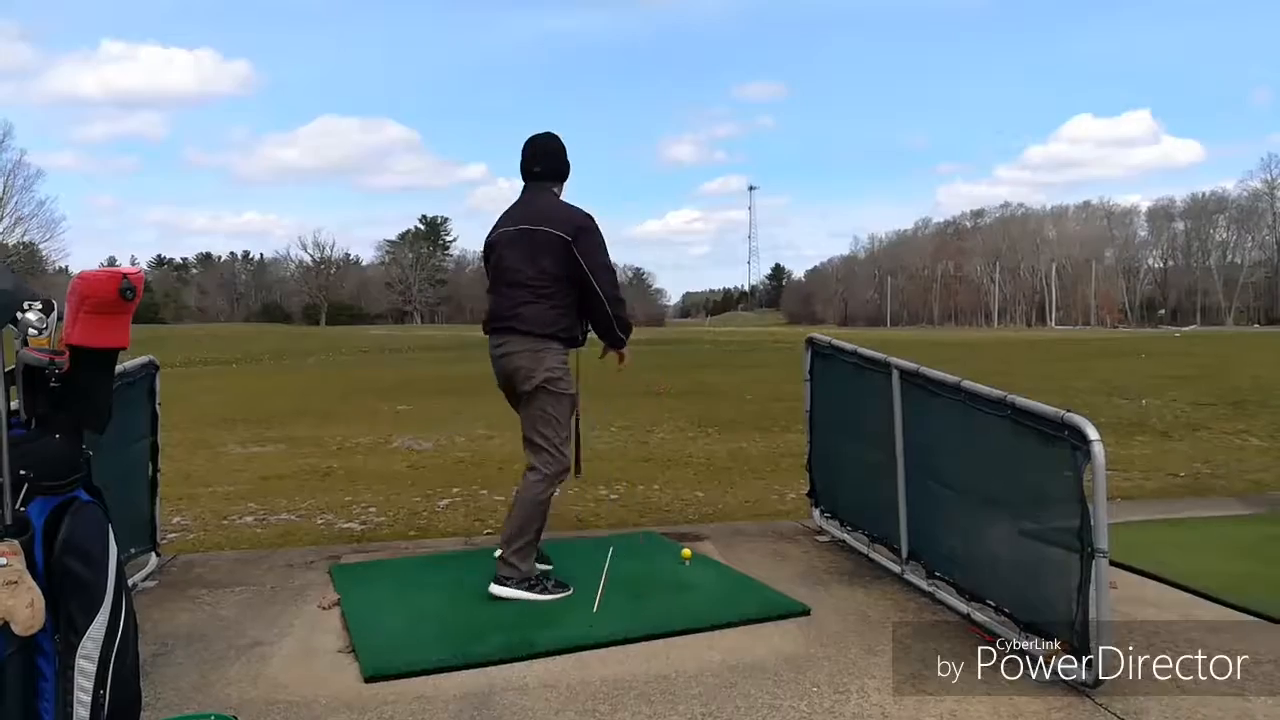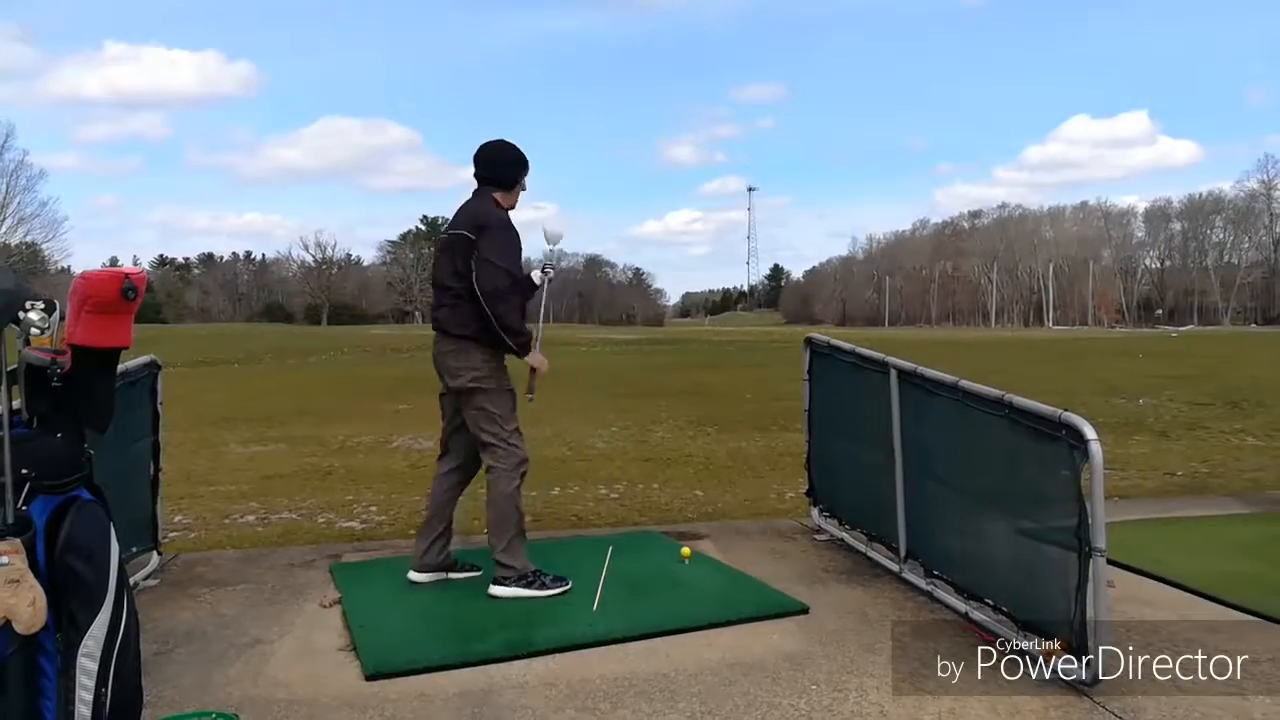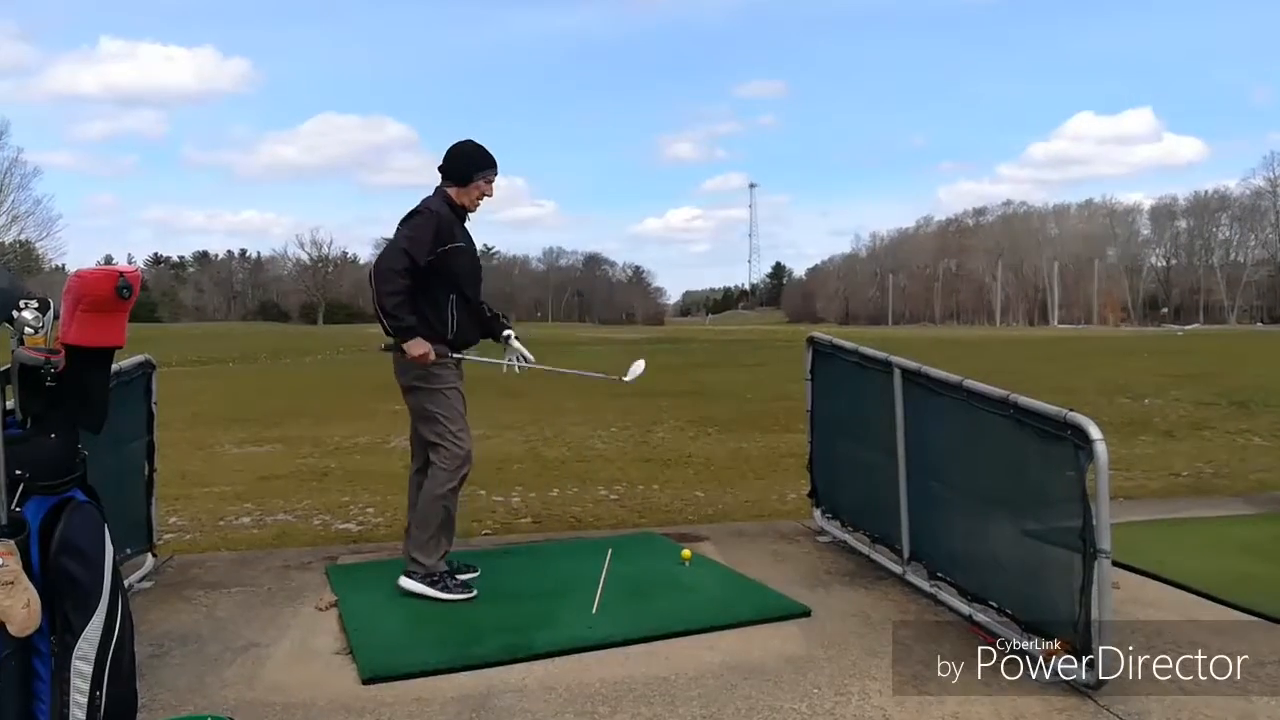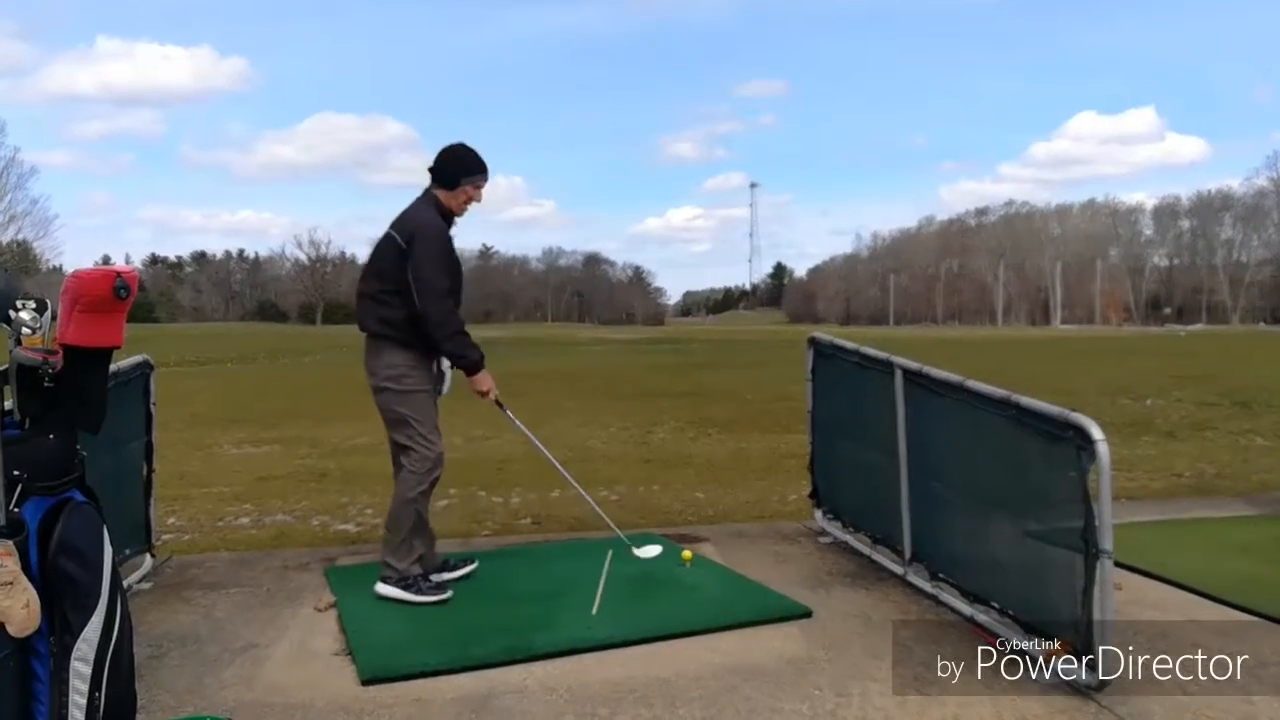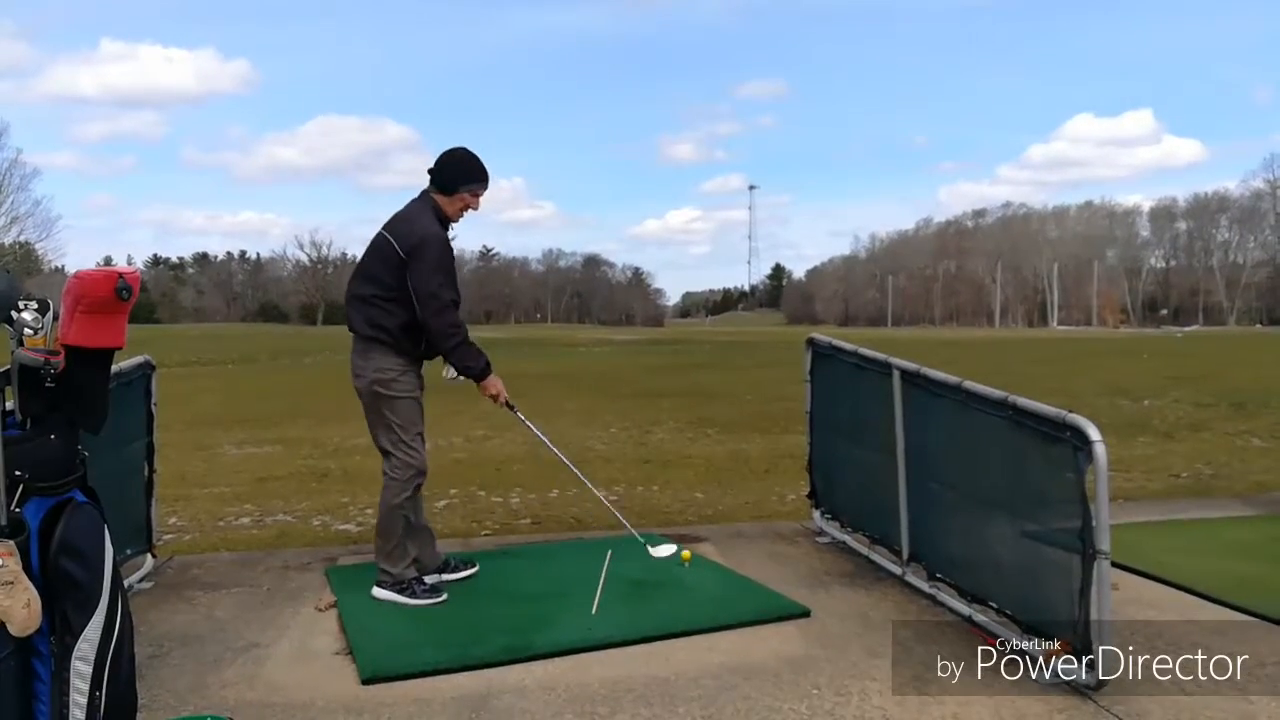
dt=0.4s
person 1, frame 1
left shoulder: (502, 226)
right shoulder: (573, 222)
right elbow: (601, 288)
right wrist: (617, 338)
left hip: (504, 347)
right hip: (541, 351)
left knee: (549, 447)
right knee: (549, 460)
left ankle: (517, 542)
right ankle: (514, 572)
person 1, frame 2
left shoulder: (462, 222)
right shoulder: (493, 222)
right elbow: (493, 292)
left wrist: (531, 280)
right wrist: (524, 346)
left hip: (453, 349)
right hip: (475, 353)
left knee: (458, 456)
right knee: (507, 457)
left ankle: (429, 559)
right ankle: (512, 571)
person 1, frame 3
left shoulder: (452, 226)
right shoulder: (431, 217)
left elbow: (463, 299)
right elbow: (387, 273)
left wrist: (503, 333)
right wrist: (408, 335)
left hip: (437, 355)
right hip: (425, 355)
left knee: (430, 456)
right knee: (452, 454)
left ankle: (422, 559)
right ankle: (425, 567)
person 1, frame 4
left shoulder: (425, 222)
right shoulder: (428, 228)
right elbow: (436, 307)
left wrist: (444, 359)
right wrist: (474, 365)
left hip: (408, 354)
right hip: (398, 357)
left knee: (416, 459)
right knee: (423, 457)
left ankle: (421, 559)
right ankle: (398, 571)
person 1, frame 5
left shoulder: (414, 221)
right shoulder: (427, 237)
right elbow: (440, 314)
left wrist: (468, 364)
right wrist: (481, 372)
left hip: (389, 354)
right hip: (386, 361)
left knee: (407, 463)
right knee: (407, 464)
left ankle: (423, 560)
right ankle: (393, 576)
